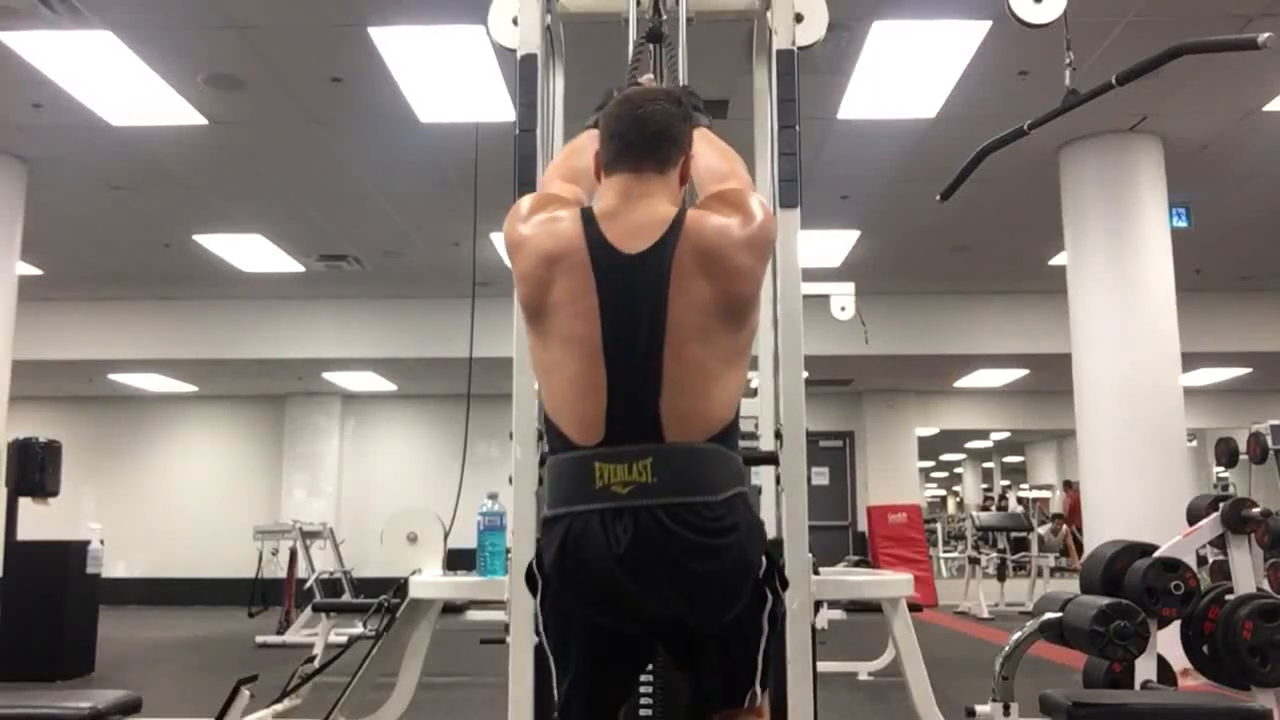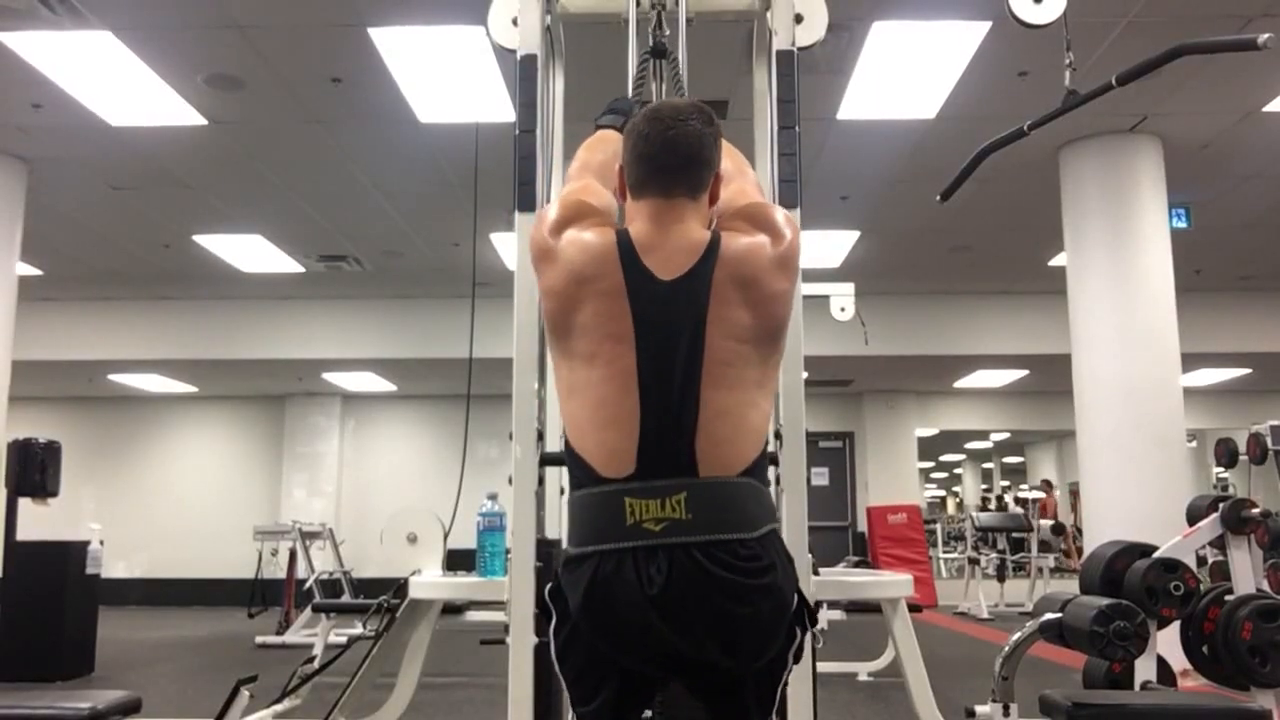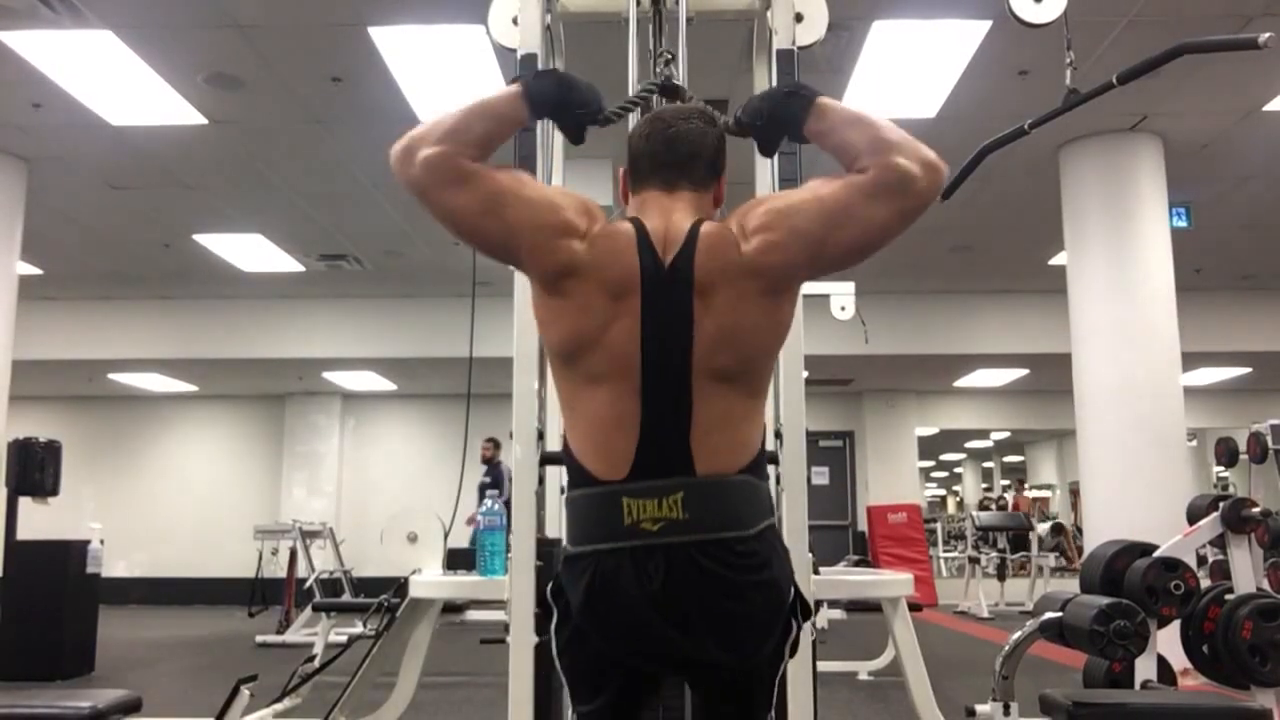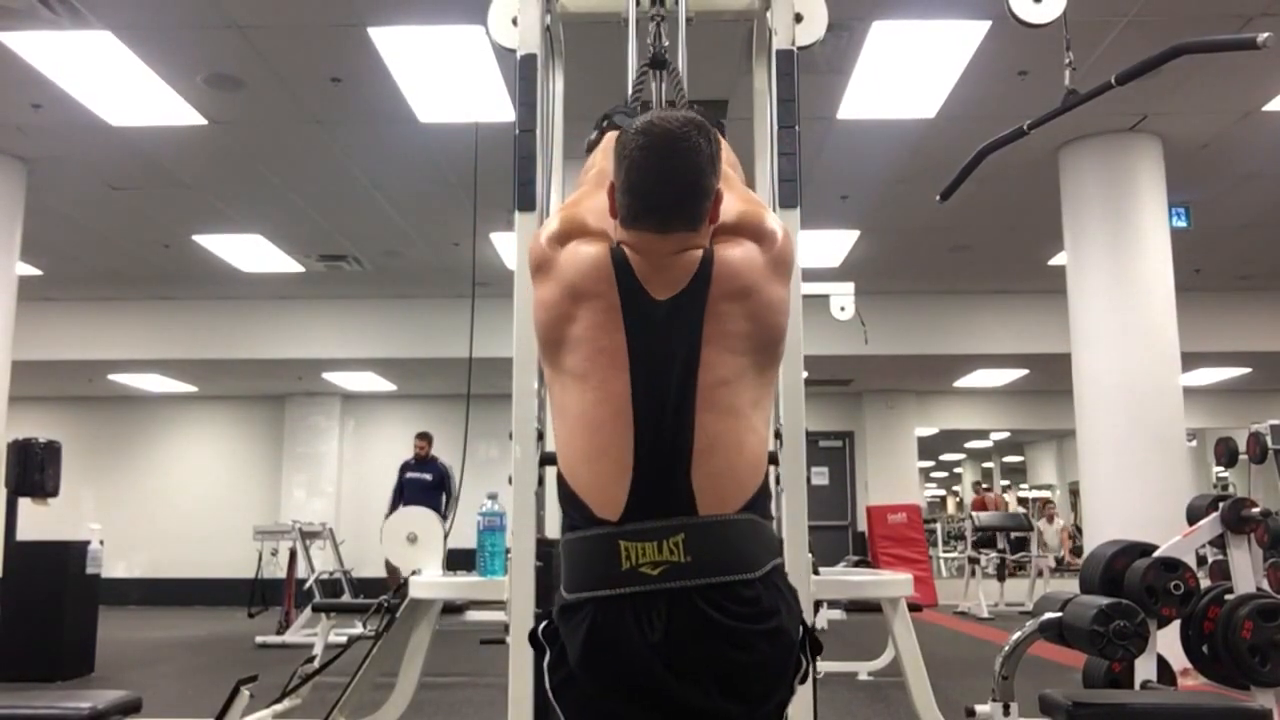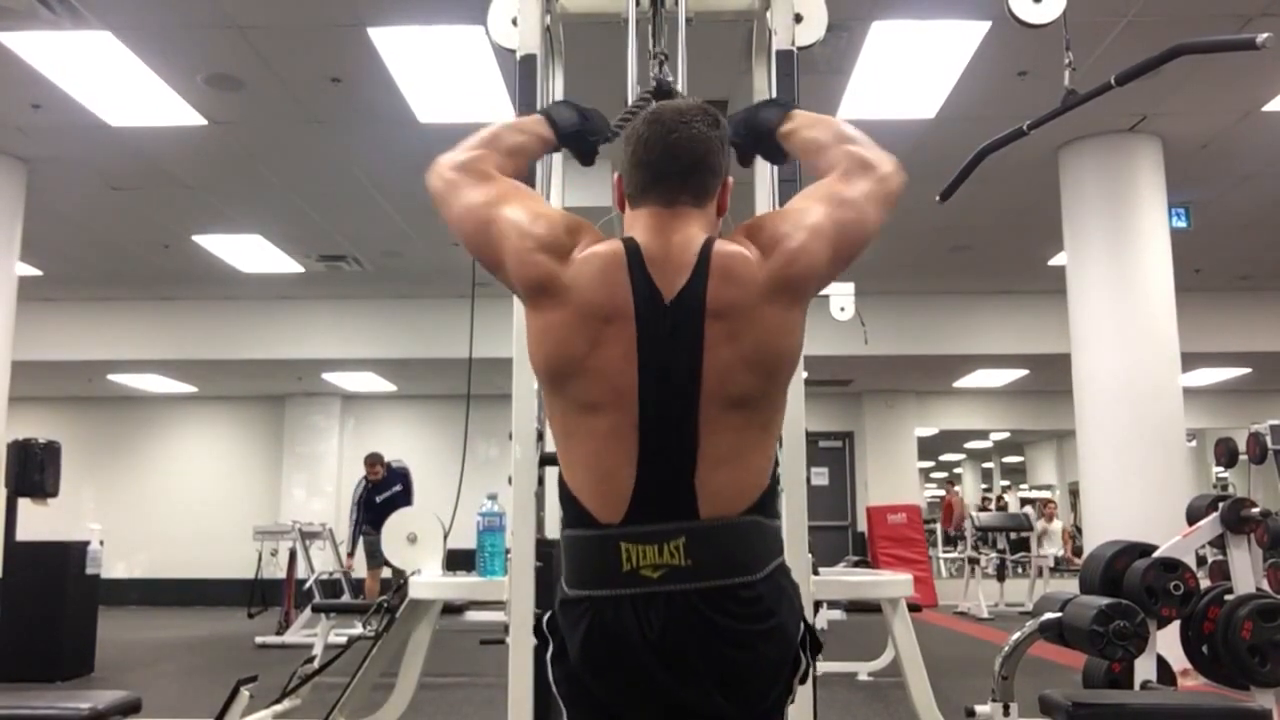
dt=1s
person 1, frame 1
left shoulder: (537, 233)
right shoulder: (737, 232)
left elbow: (563, 179)
right elbow: (729, 176)
left wrist: (599, 125)
right wrist: (696, 121)
left hip: (583, 537)
right hip: (707, 532)
person 1, frame 2
left shoulder: (568, 249)
right shoulder: (766, 251)
left elbow: (585, 175)
right elbow: (739, 180)
left wrist: (612, 123)
right wrist: (701, 134)
left hip: (608, 577)
right hip: (738, 573)
person 1, frame 3
left shoulder: (568, 248)
right shoulder: (764, 250)
left elbow: (420, 160)
right elbow: (915, 174)
left wrist: (535, 96)
right wrist: (805, 111)
left hip: (606, 578)
right hip: (738, 574)
person 1, frame 4
left shoulder: (564, 264)
right shoulder: (757, 262)
left elbow: (594, 186)
right elbow: (728, 182)
left wrist: (614, 132)
right wrist: (704, 136)
left hip: (603, 623)
right hip: (741, 614)
person 1, frame 5
left shoulder: (556, 270)
right shoulder: (775, 270)
left elbow: (457, 173)
right elbow: (872, 171)
left wrist: (555, 123)
right wrist: (777, 122)
left hip: (605, 622)
right hip: (744, 617)
